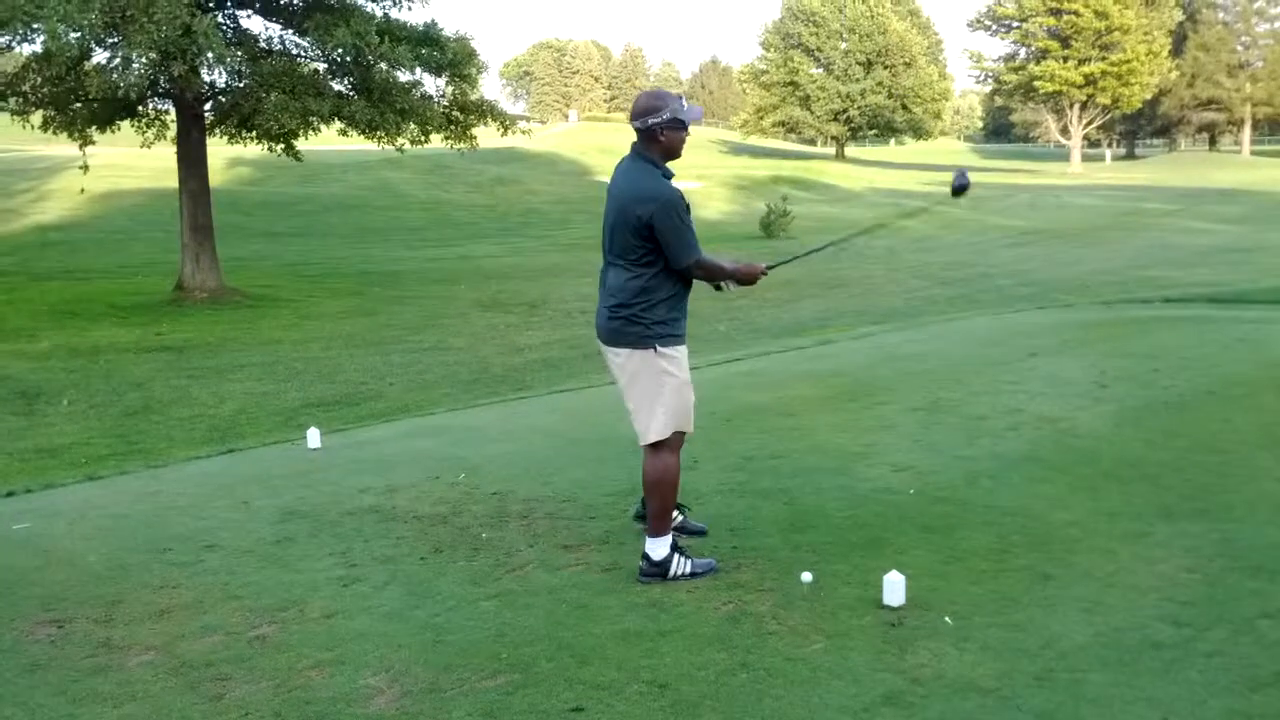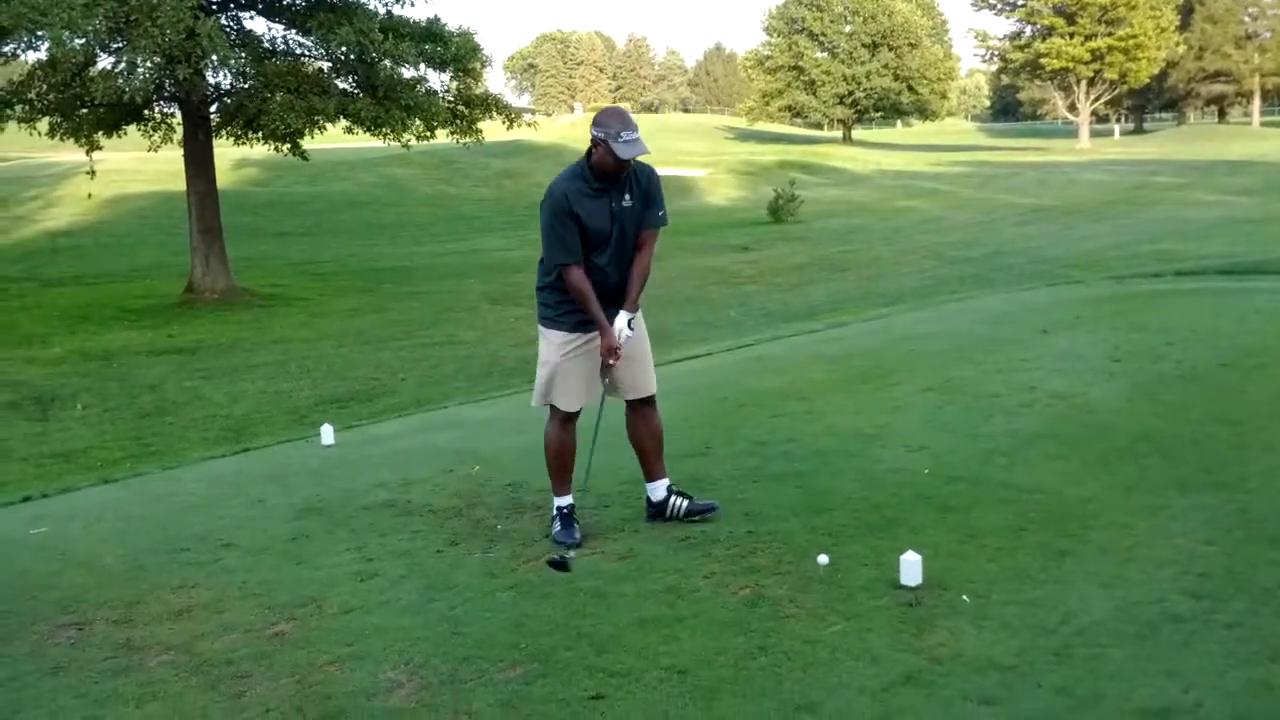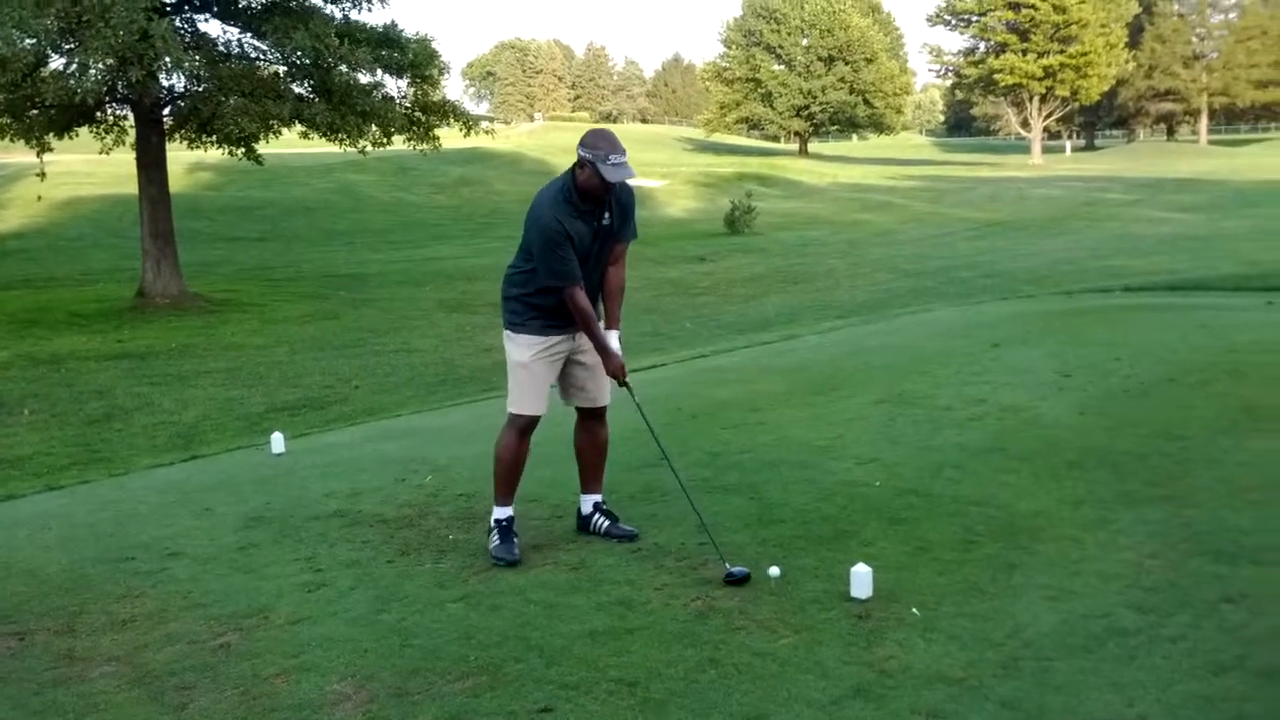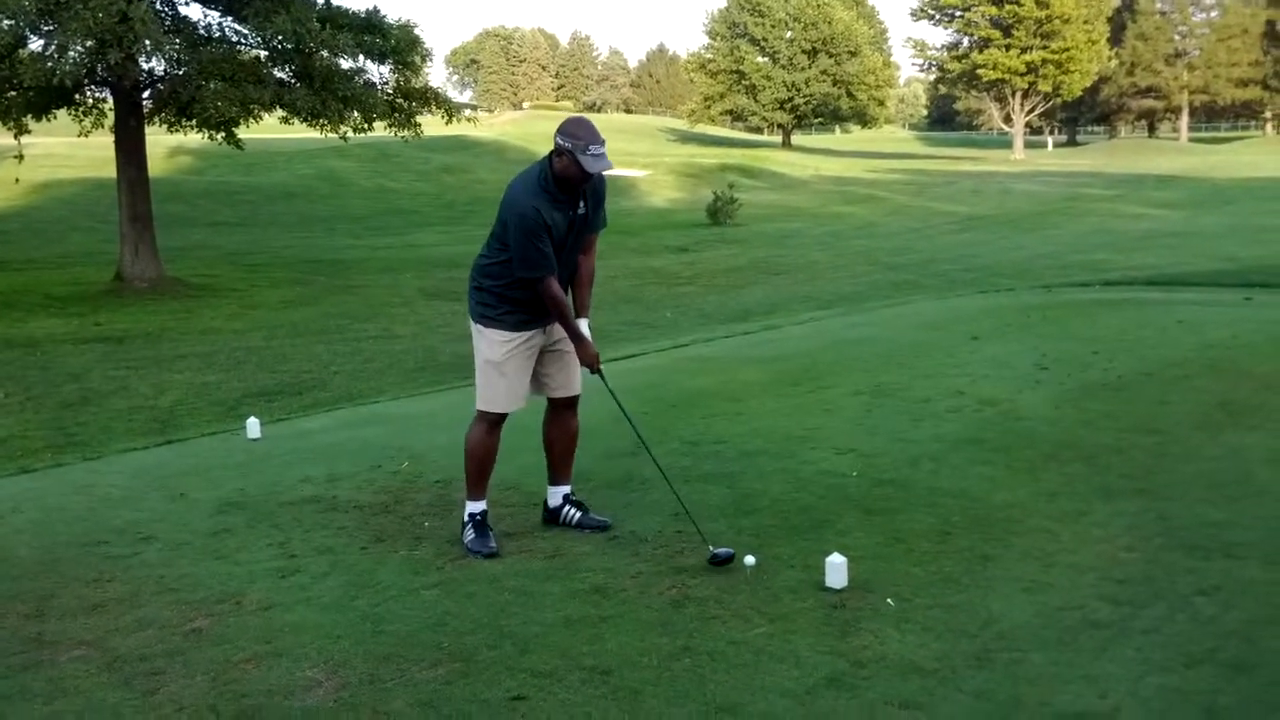
dt=1s
person 1, frame 1
left shoulder: (632, 169)
right shoulder: (656, 193)
right elbow: (688, 264)
left wrist: (720, 271)
right wrist: (737, 273)
left hip: (630, 321)
right hip: (646, 331)
left knee: (667, 425)
right knee: (664, 436)
left ankle: (658, 508)
right ankle: (659, 554)
person 1, frame 2
left shoulder: (646, 180)
right shoulder: (562, 194)
left elbow: (644, 251)
right elbow: (571, 270)
left wrist: (626, 313)
right wrist: (603, 329)
left hip: (622, 308)
right hip: (568, 315)
left knee: (643, 399)
right knee: (564, 411)
left ankle: (660, 495)
right ankle: (563, 508)
person 1, frame 3
left shoulder: (621, 196)
right shoulder: (549, 213)
left elbow: (615, 264)
right elbow: (571, 291)
left wrist: (613, 330)
right wrist: (606, 352)
left hip: (584, 319)
right hip: (533, 320)
left knee: (594, 412)
right knee: (523, 419)
left ankle: (591, 508)
right ankle: (500, 519)
person 1, frame 4
left shoulder: (592, 185)
right shoulder: (526, 202)
left elbow: (585, 253)
right elbow: (546, 283)
left wrist: (583, 320)
right wrist: (579, 340)
left hip: (553, 311)
right hip: (503, 313)
left knee: (565, 401)
right knee: (493, 412)
left ankle: (559, 500)
right ankle: (474, 513)
